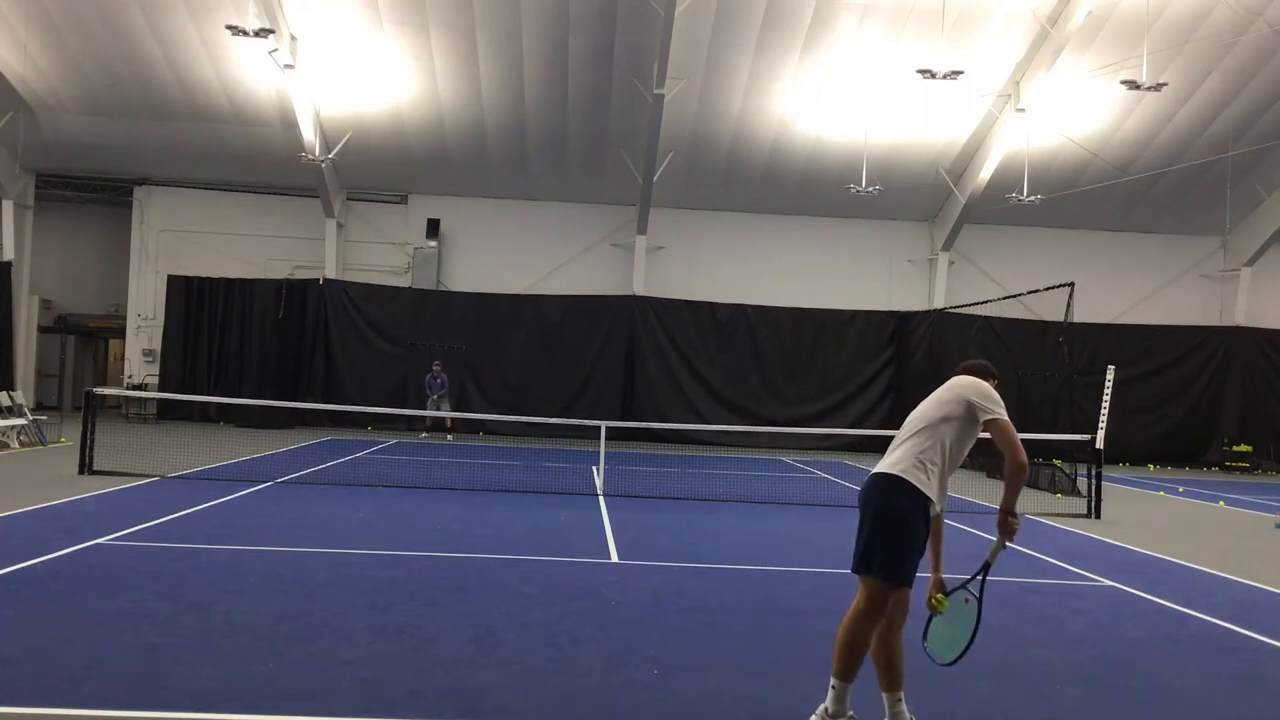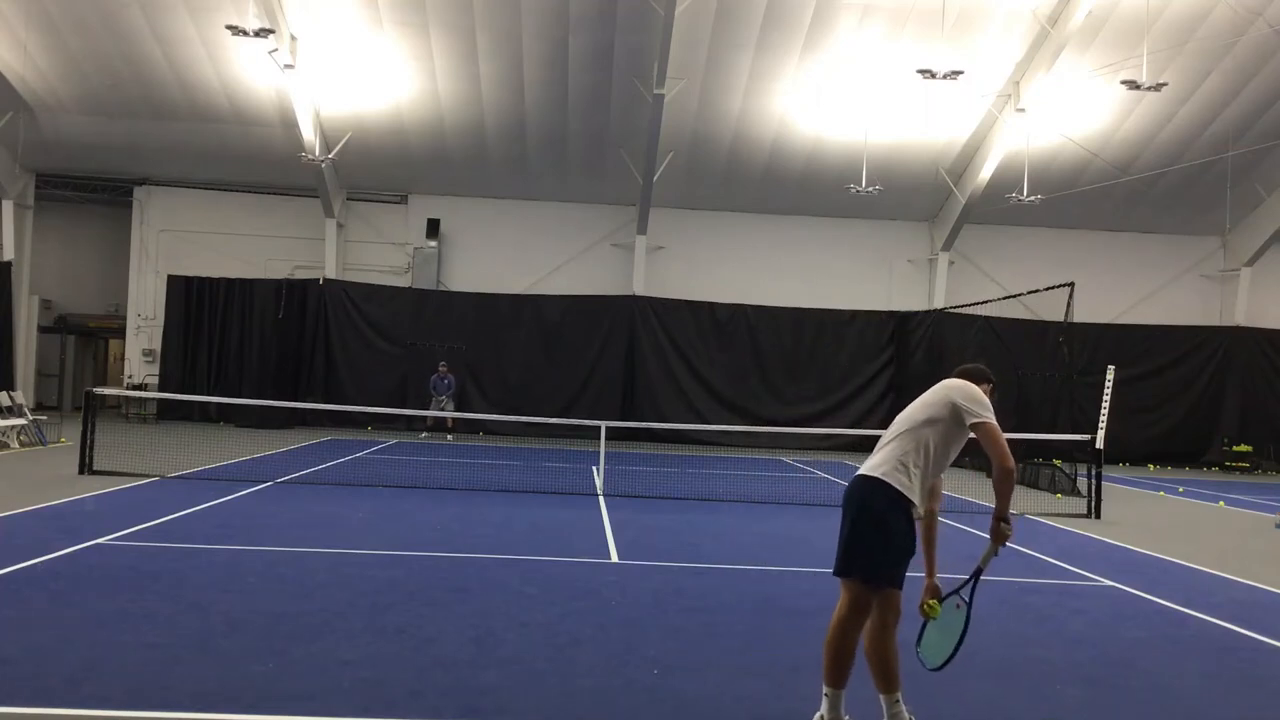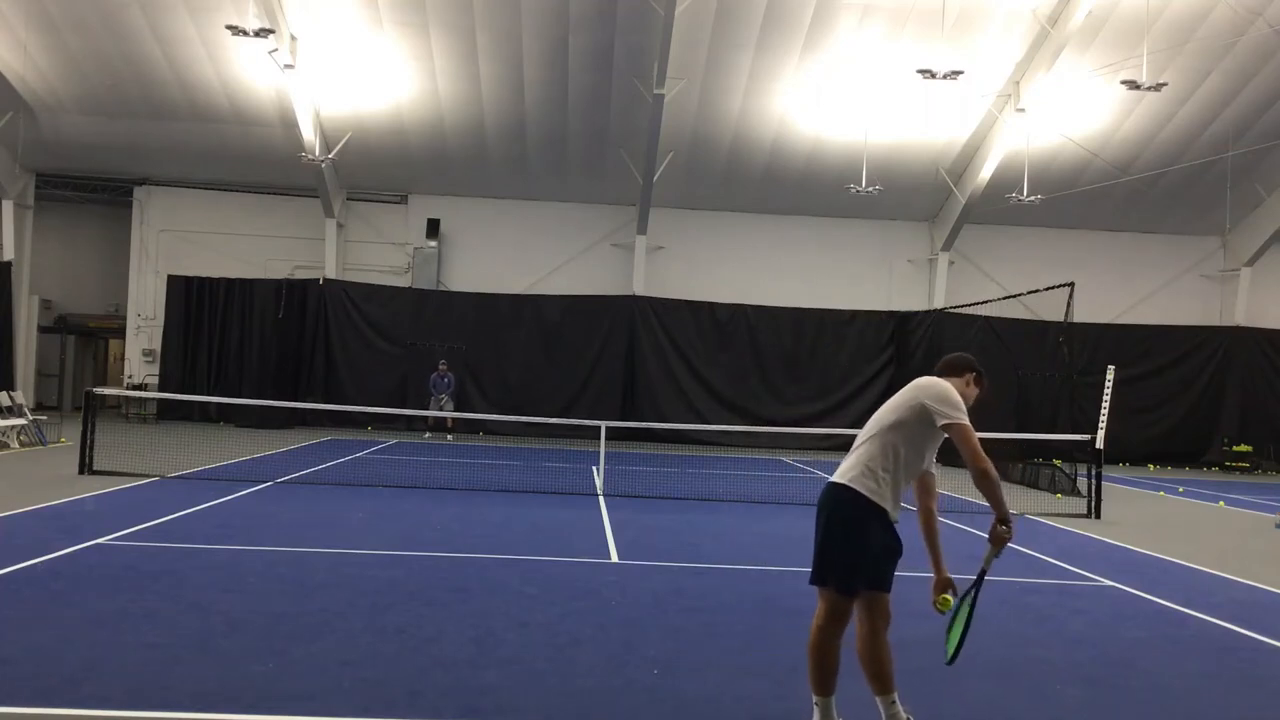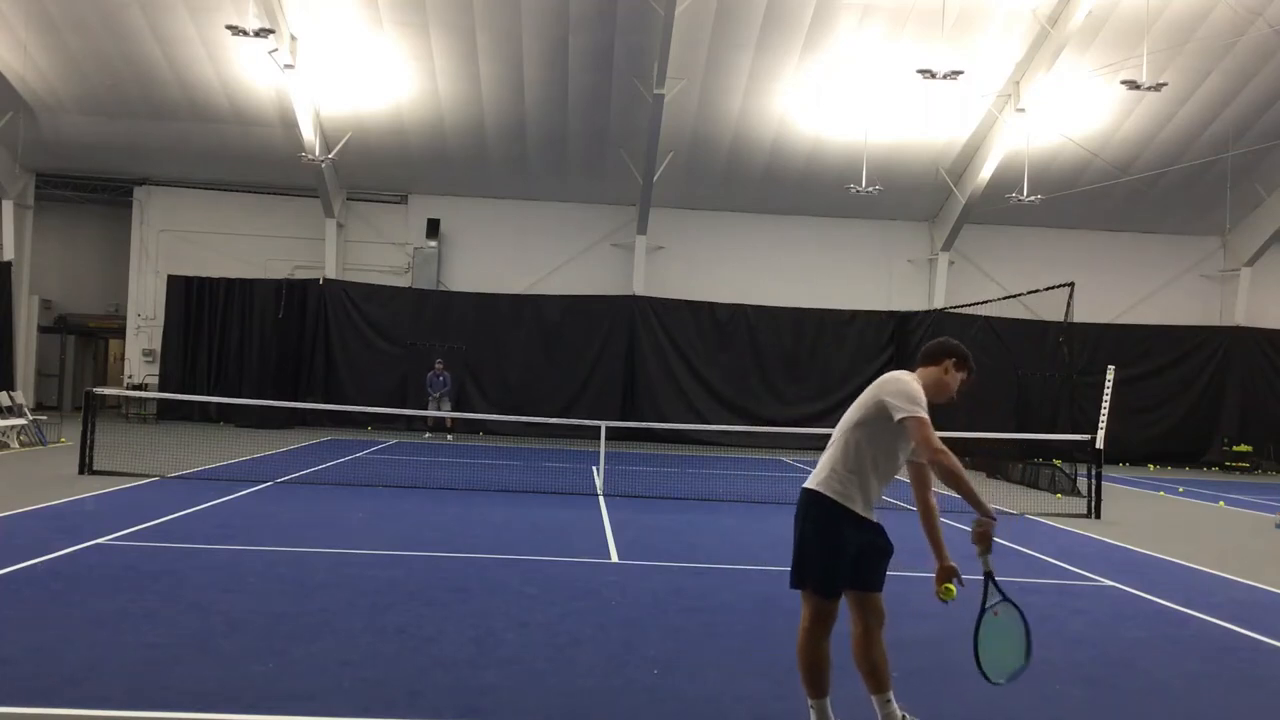
dt=0.3s
person 1, frame 1
left shoulder: (946, 405)
right shoulder: (976, 387)
left elbow: (935, 498)
right elbow: (1017, 460)
left wrist: (936, 572)
right wrist: (1007, 511)
left hip: (902, 496)
right hip: (898, 492)
left knee: (894, 612)
right knee: (872, 601)
person 1, frame 2
left shoulder: (944, 415)
right shoulder: (969, 392)
left elbow: (930, 508)
right elbow: (1004, 465)
left wrist: (930, 576)
right wrist: (1001, 517)
left hip: (893, 505)
right hip: (879, 496)
left knee: (885, 615)
right knee: (856, 605)
person 1, frame 3
left shoulder: (927, 423)
right shoulder: (939, 389)
left elbow: (926, 505)
right elbow: (980, 465)
left wrist: (939, 571)
right wrist: (1001, 518)
left hip: (875, 513)
right hip: (852, 501)
left knee: (875, 617)
right knee: (834, 613)
person 1, frame 4
left shoulder: (919, 413)
right shoulder: (902, 385)
left elbow: (923, 495)
right elbow: (937, 455)
left wrist: (941, 559)
right wrist: (983, 511)
left hip: (862, 516)
right hip: (828, 505)
left knee: (870, 616)
right knee: (819, 615)
